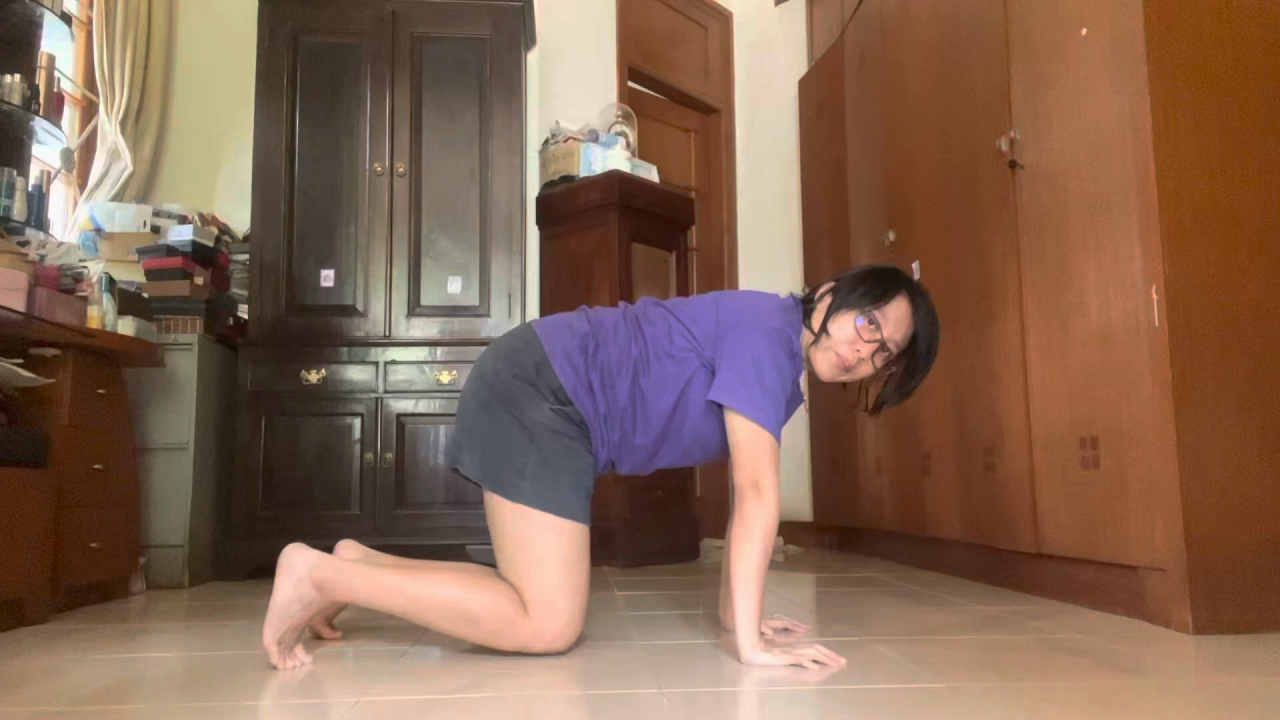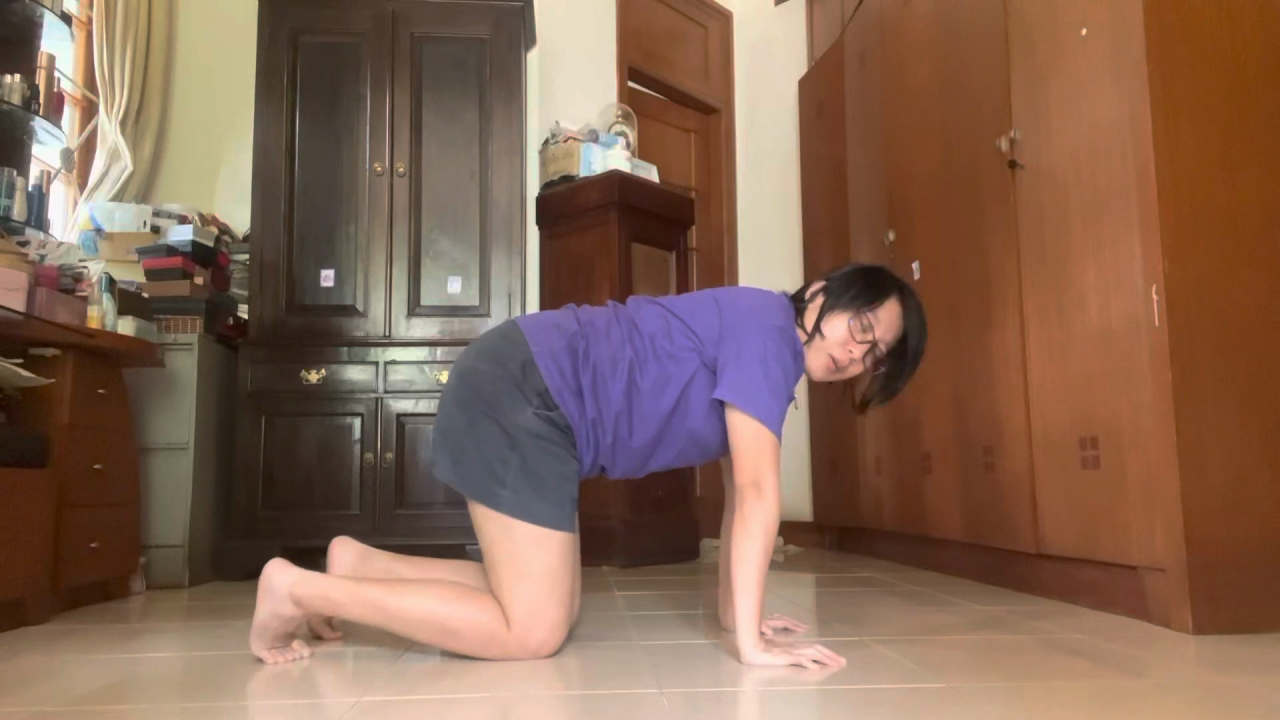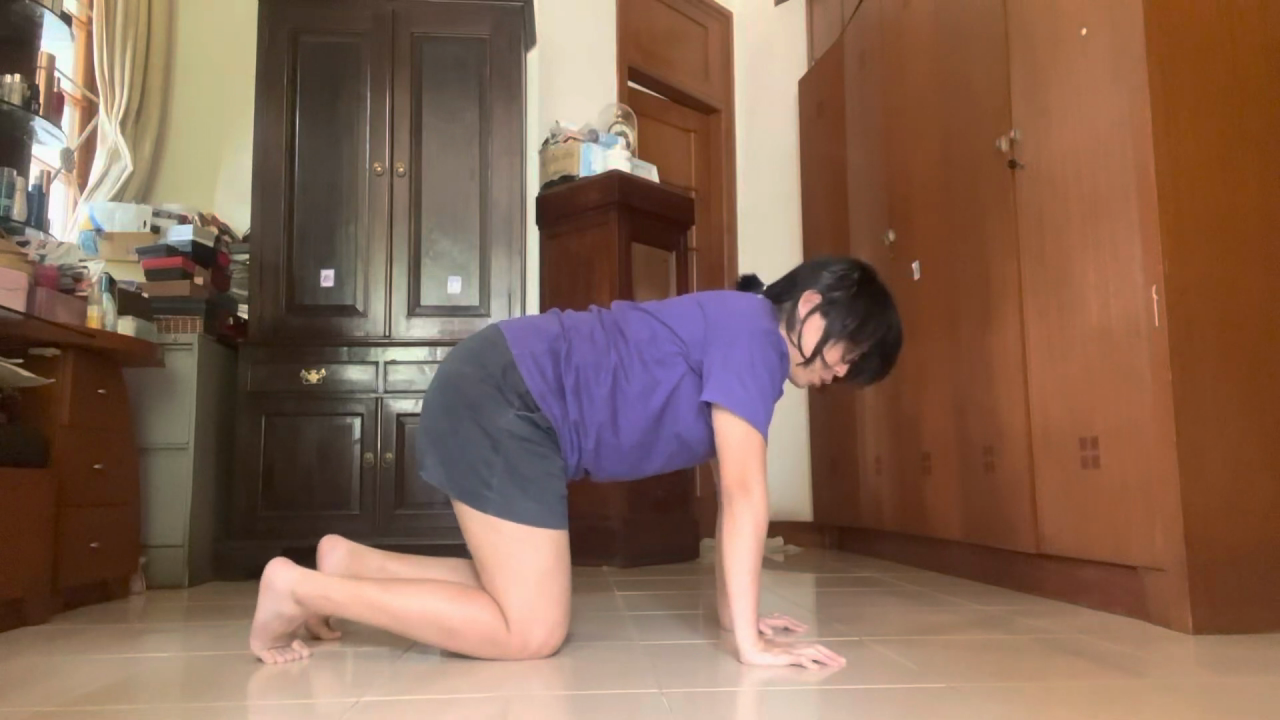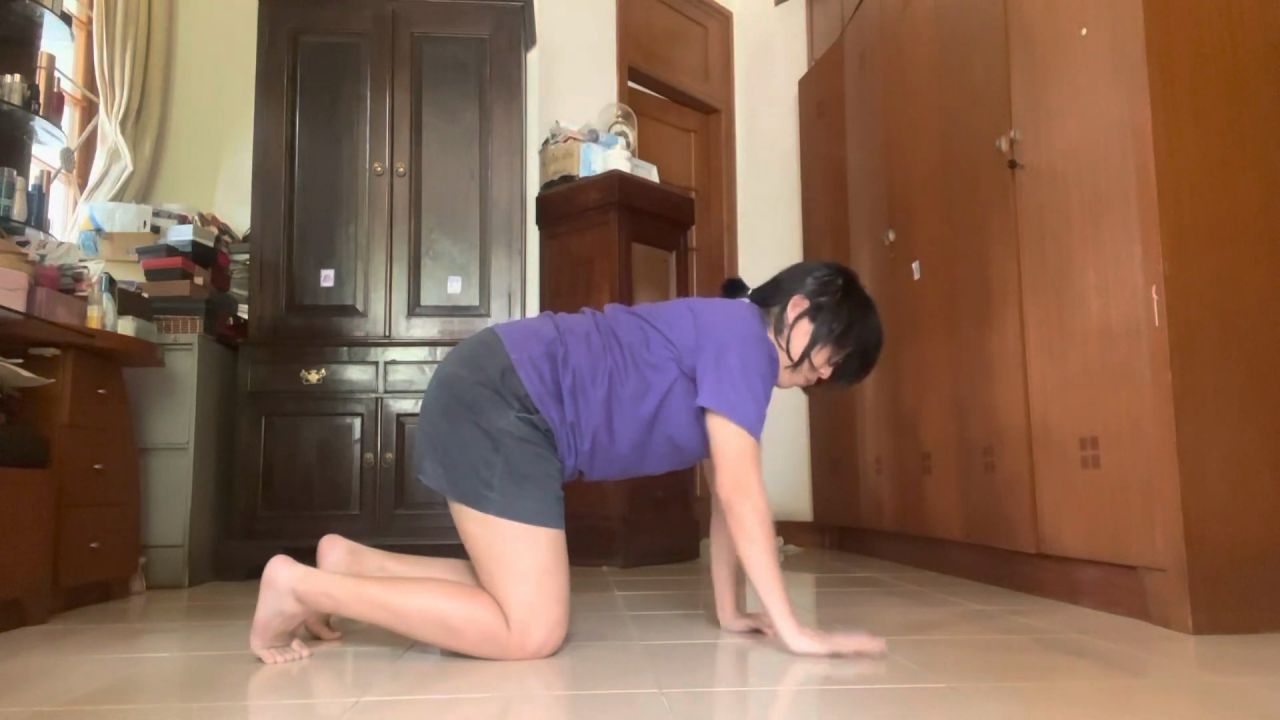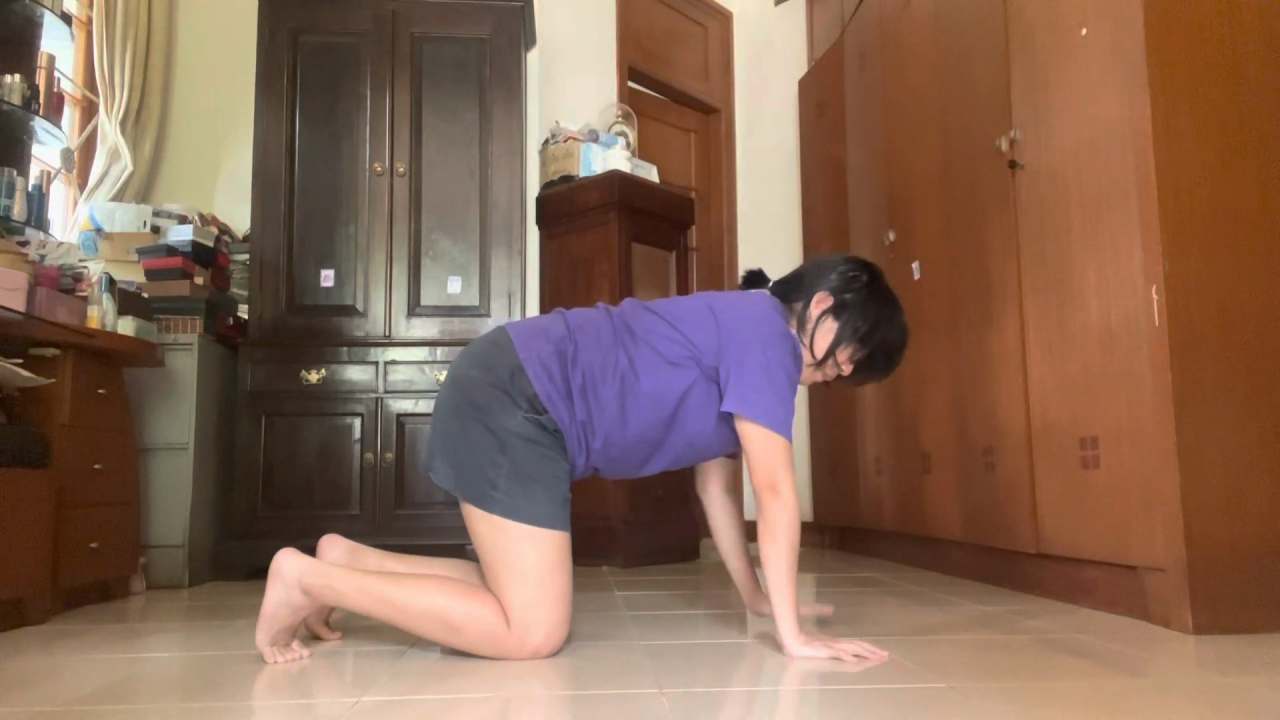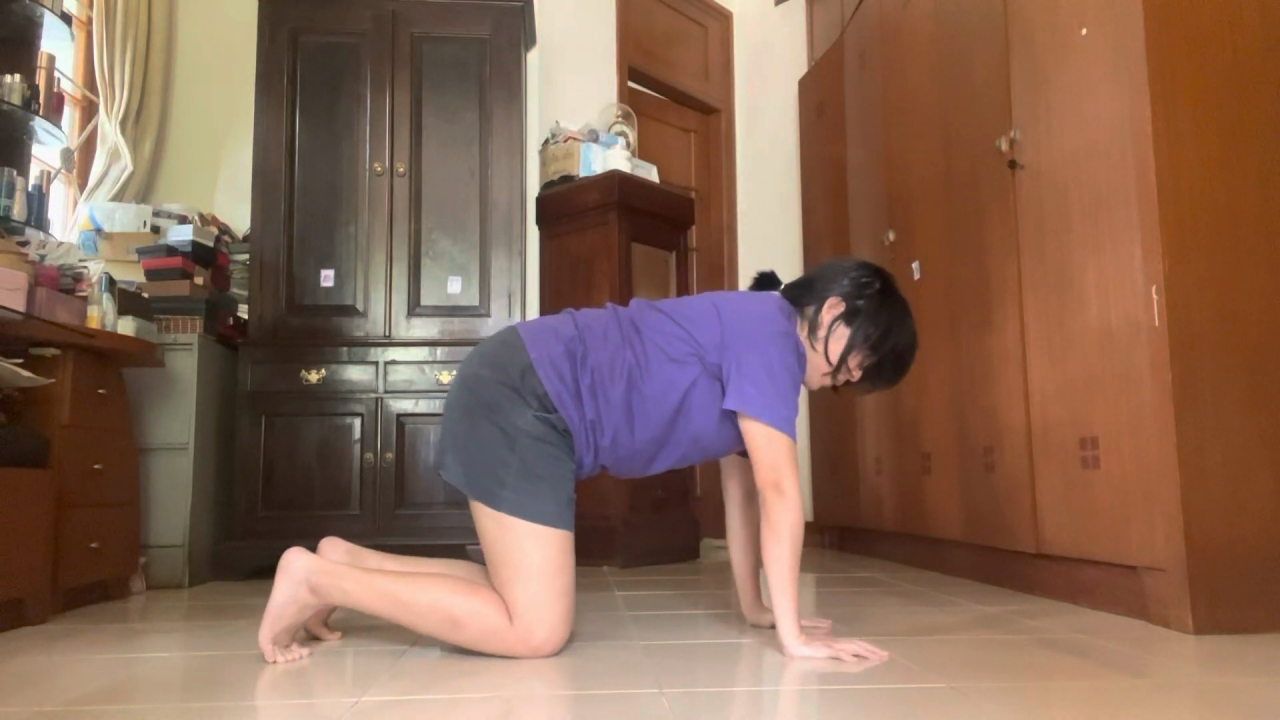
dt=0.5s
person 1, frame 1
left shoulder: (785, 380)
right shoulder: (769, 333)
left elbow: (748, 495)
right elbow: (757, 495)
left wrist: (735, 609)
right wrist: (750, 639)
left hip: (542, 402)
right hip: (534, 391)
left knee: (544, 594)
right knee: (548, 625)
left ankle: (362, 566)
right ankle: (320, 574)
person 1, frame 2
left shoulder: (768, 368)
right shoulder: (768, 331)
left elbow: (741, 496)
right elbow: (757, 493)
left wrist: (733, 611)
right wrist: (750, 640)
left hip: (524, 396)
right hip: (520, 391)
left knee: (550, 605)
right knee: (533, 633)
left ankle: (361, 562)
right ankle: (301, 588)
person 1, frame 3
left shoulder: (740, 344)
right shoulder: (753, 334)
left elbow: (734, 494)
right elbow: (743, 494)
left wrist: (733, 612)
right wrist: (749, 642)
left hip: (498, 395)
right hip: (502, 397)
left knee: (520, 586)
right knee: (532, 631)
left ankle: (350, 562)
right ankle: (302, 588)
person 1, frame 4
left shoulder: (727, 348)
right shoulder: (744, 338)
left elbow: (727, 495)
right elbow: (739, 493)
left wrist: (729, 613)
right wrist: (792, 629)
left hip: (494, 396)
right hip: (499, 397)
left knee: (517, 590)
right knee: (532, 632)
left ankle: (349, 561)
right ankle: (301, 585)
person 1, frame 5
left shoulder: (738, 338)
right shoulder: (767, 335)
left elbow: (715, 482)
right elbow: (776, 493)
left wrist: (755, 599)
right wrist: (792, 634)
left hip: (510, 396)
right hip: (514, 398)
left knee: (524, 592)
right knee: (534, 632)
left ankle: (350, 560)
right ankle: (310, 579)
person 1, frame 6
left shoulder: (749, 339)
right shoulder: (772, 335)
left elbow: (742, 486)
right elbow: (780, 492)
left wrist: (753, 606)
right wrist: (793, 634)
left hip: (519, 397)
right hip: (522, 396)
left knee: (527, 594)
right knee: (537, 633)
left ankle: (347, 562)
right ankle: (318, 577)
